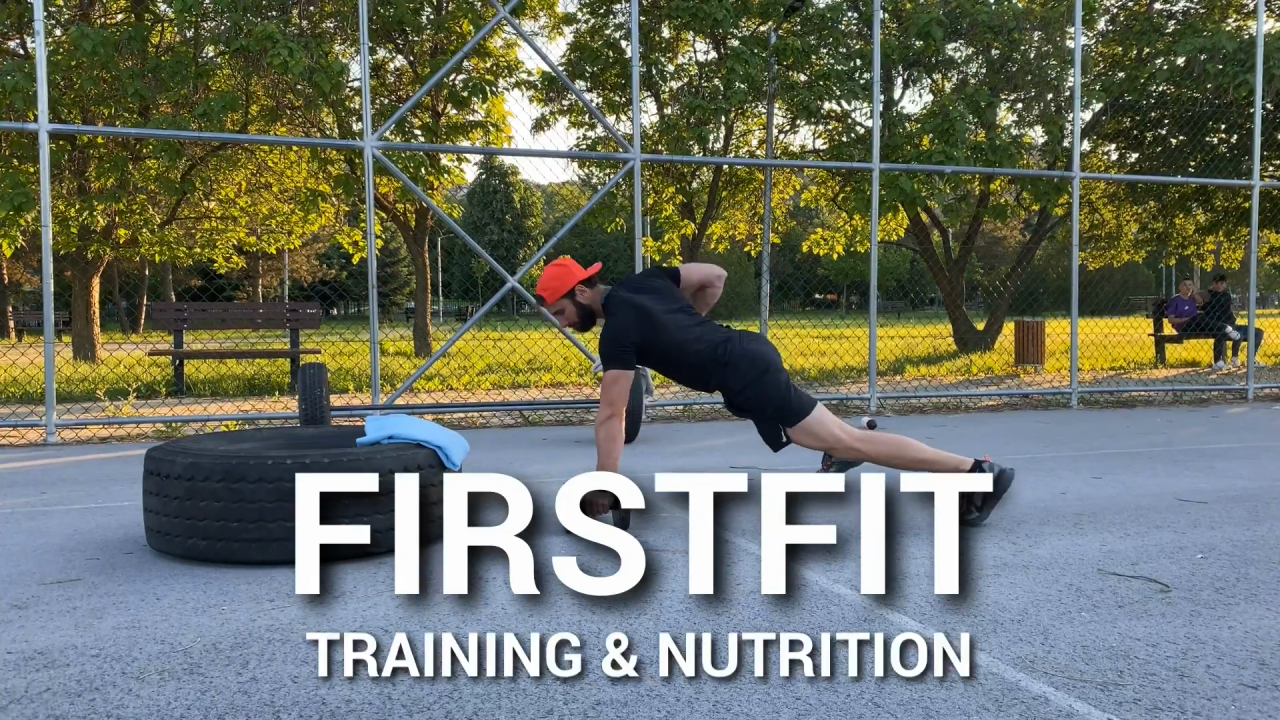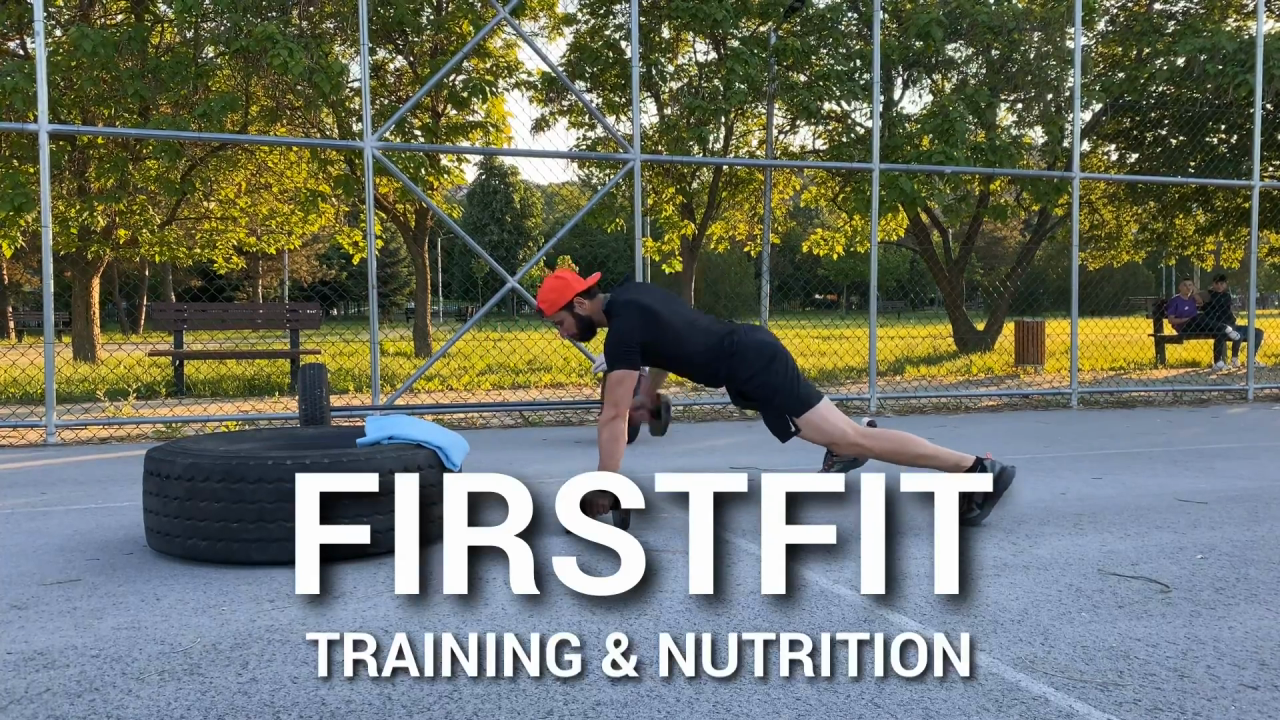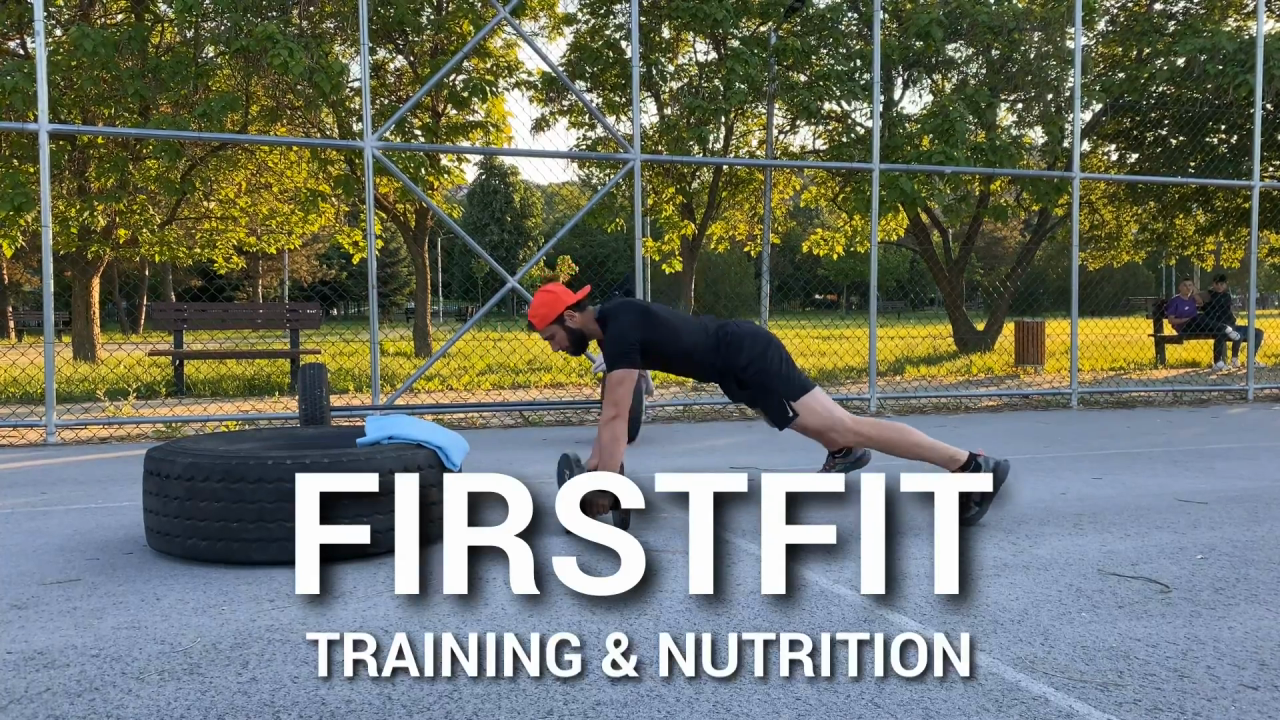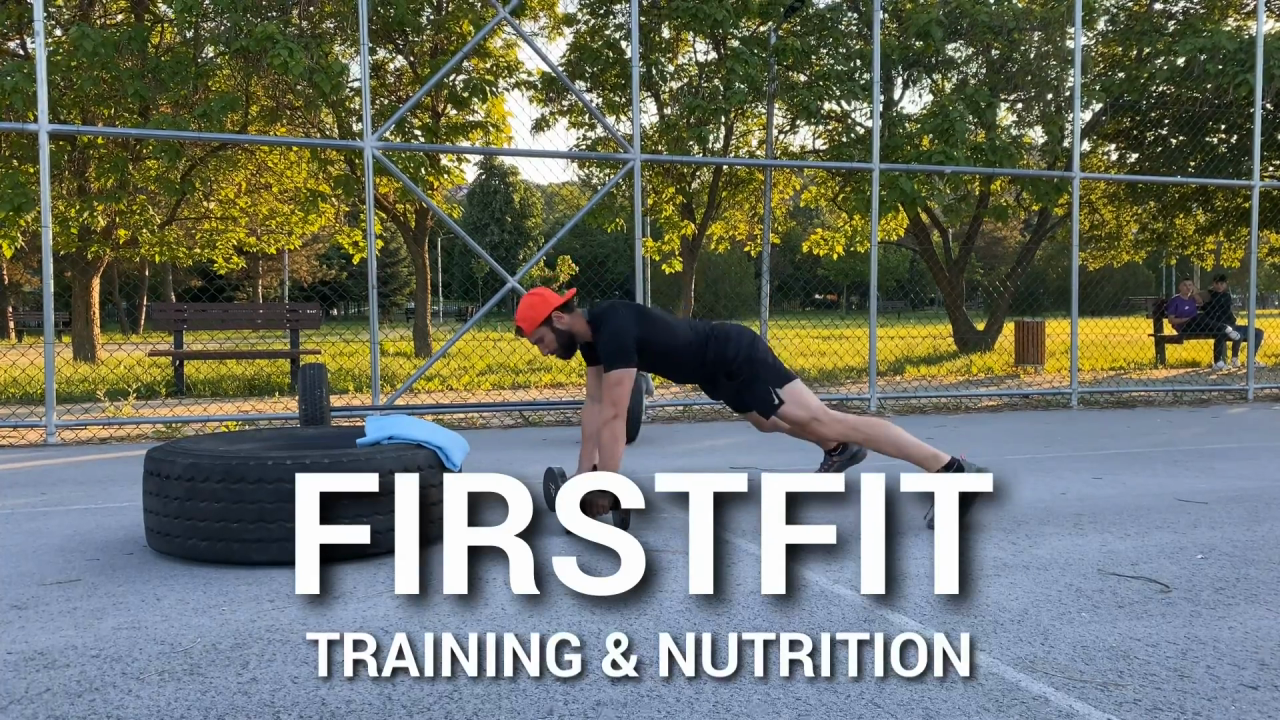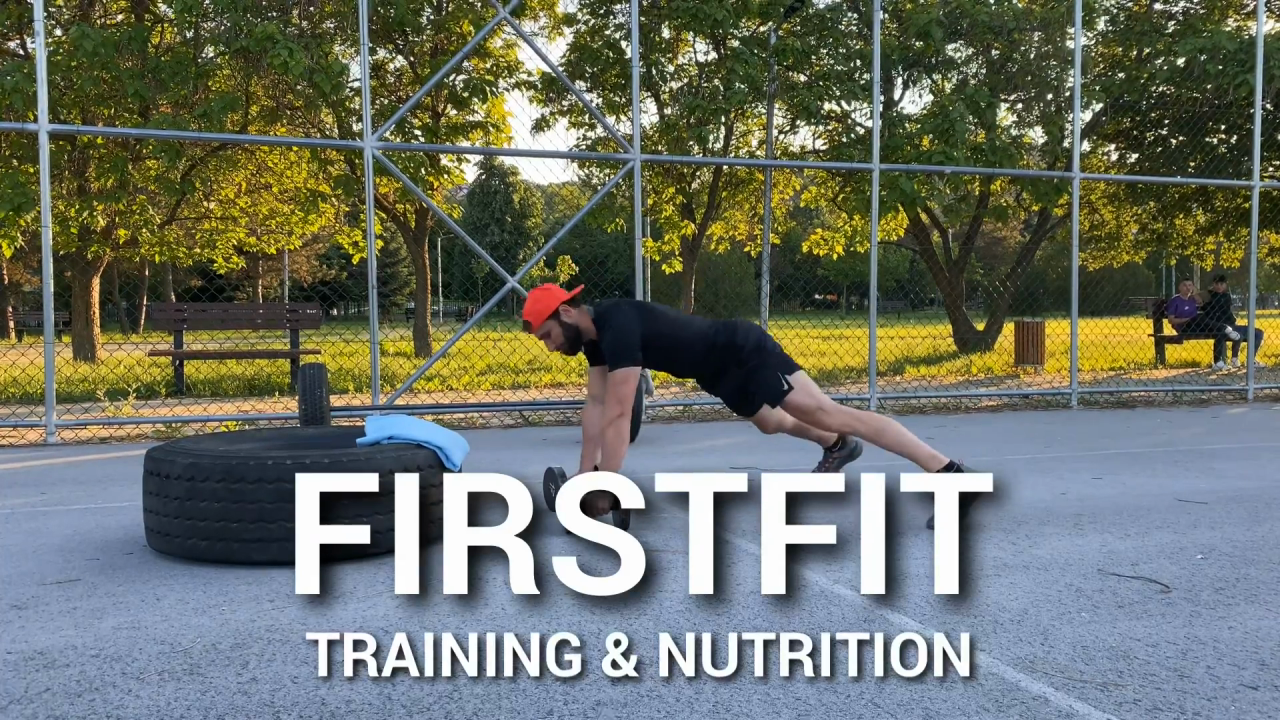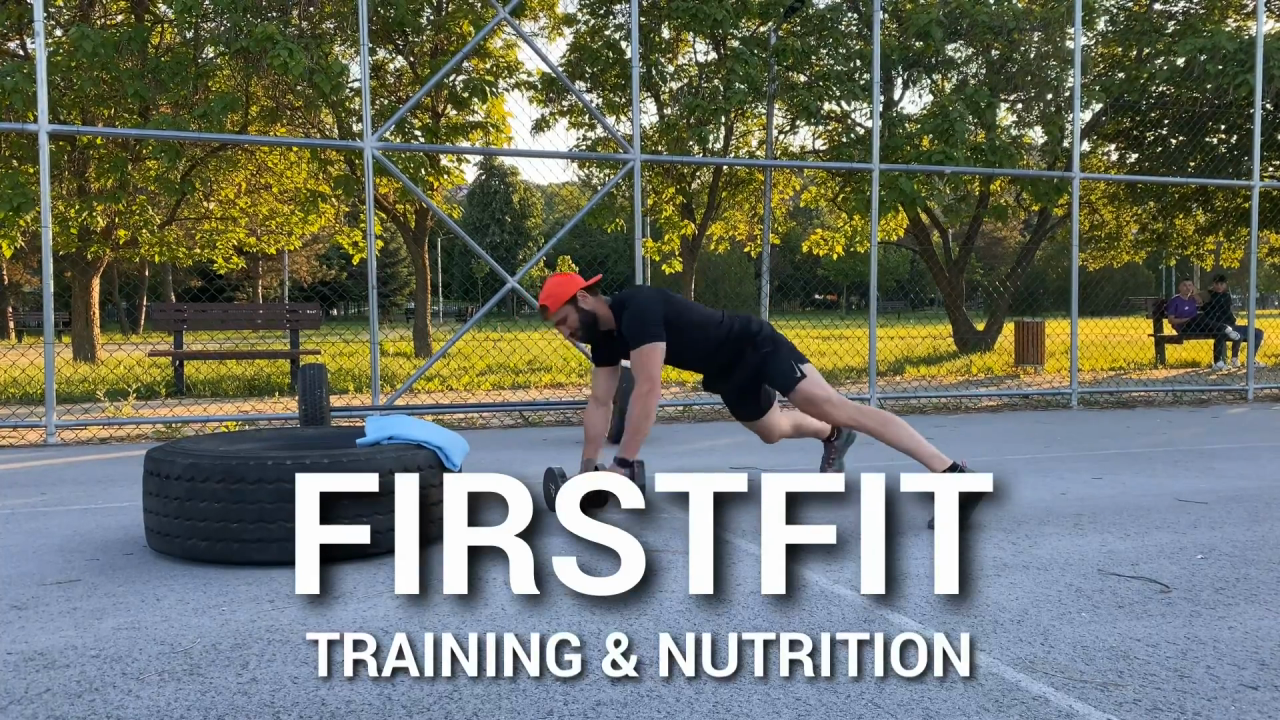
dt=0.2s
person 1, frame 1
left shoulder: (617, 328)
right shoulder: (642, 280)
left elbow: (611, 417)
right elbow: (716, 274)
left wrist: (604, 492)
left hip: (747, 375)
right hip: (748, 349)
left knee: (850, 440)
left ankle: (978, 472)
right ankle: (837, 454)
person 1, frame 2
left shoulder: (621, 329)
right shoulder: (629, 295)
left elbow: (613, 416)
left wrist: (605, 490)
right wrist: (651, 389)
left hip: (755, 366)
right hip: (752, 347)
left knee: (853, 435)
left ankle: (980, 470)
right ankle: (841, 452)
person 1, frame 3
left shoulder: (618, 331)
right shoulder: (610, 321)
left elbow: (616, 415)
right elbow: (613, 403)
left wrist: (608, 490)
right wrist: (593, 464)
left hip: (752, 359)
right hip: (742, 360)
left knee: (844, 424)
right knee: (776, 415)
left ankle: (973, 467)
right ankle: (844, 452)
person 1, frame 4
left shoulder: (612, 328)
right shoulder: (592, 334)
left elbow: (615, 415)
right elbow: (595, 404)
left wrist: (608, 489)
right wrist: (584, 472)
left hip: (737, 357)
right hip: (721, 370)
left knee: (820, 420)
right knee: (768, 421)
left ankle: (953, 470)
right ankle: (840, 451)
person 1, frame 5
left shoulder: (617, 325)
right shoulder: (594, 336)
left elbow: (619, 414)
right elbow: (595, 404)
left wrist: (608, 487)
right wrist: (584, 473)
left hip: (745, 351)
right hip: (721, 371)
left knee: (827, 414)
right knee: (771, 420)
left ankle: (952, 474)
right ankle: (837, 446)
person 1, frame 6
left shoulder: (638, 307)
right shoulder: (604, 338)
left elbow: (647, 390)
right elbow: (600, 403)
left wrist: (624, 463)
right wrist: (586, 472)
left hip: (755, 346)
right hip: (727, 371)
left knee: (833, 406)
right knee: (773, 429)
left ankle: (954, 475)
right ankle: (833, 438)
